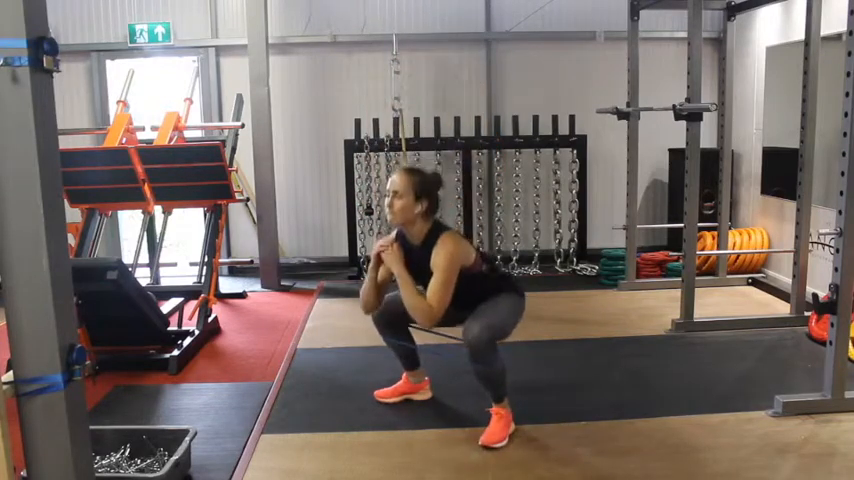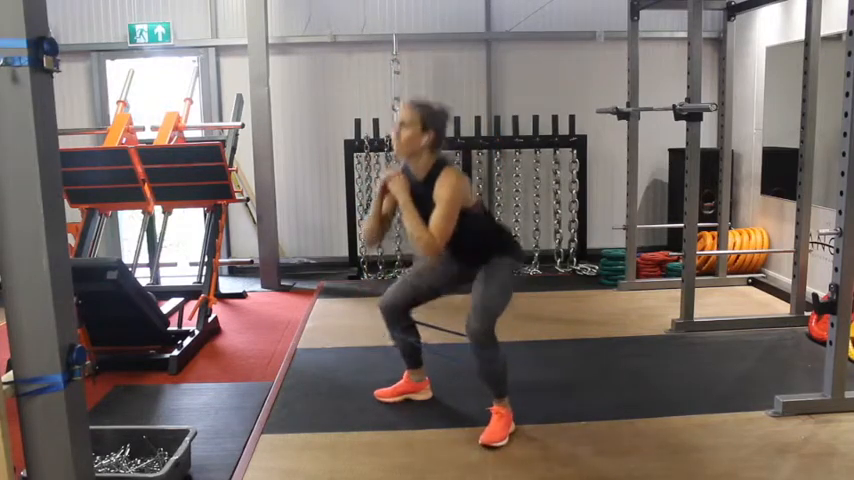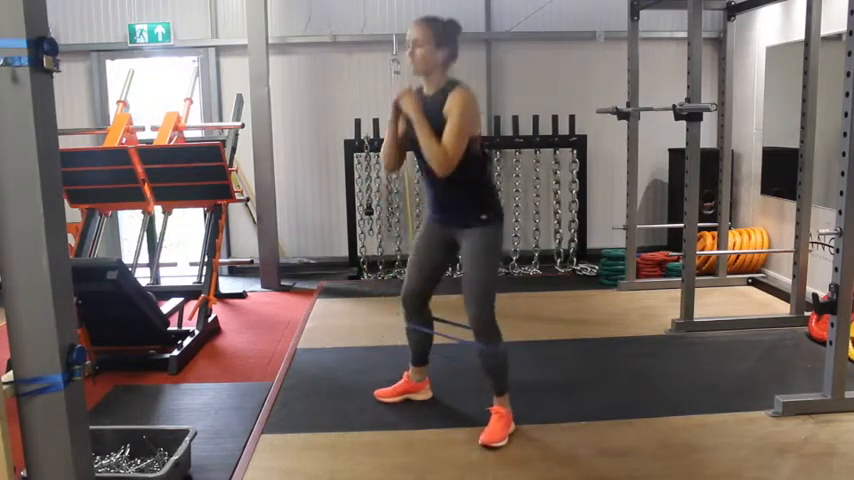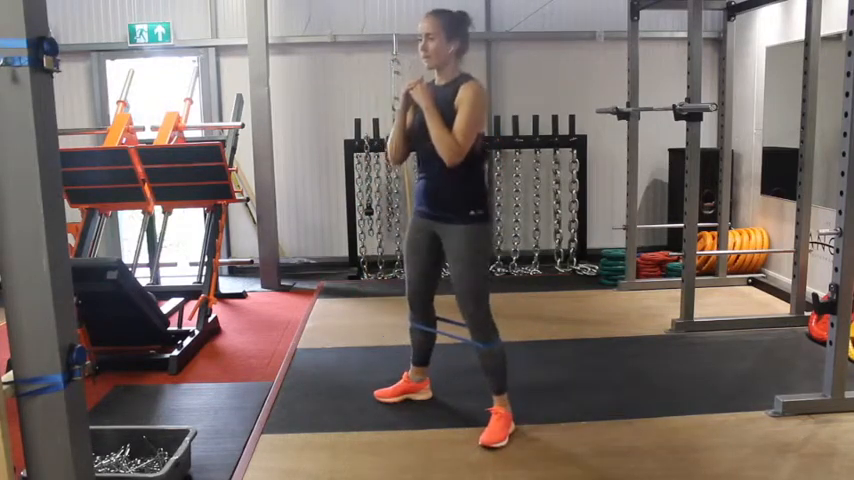
dt=0.3s
person 1, frame 1
left shoulder: (446, 246)
right shoulder: (398, 240)
left elbow: (428, 319)
right elbow: (367, 307)
left wrist: (397, 268)
right wrist: (375, 264)
left hip: (501, 298)
right hip: (458, 301)
left knee: (477, 335)
right knee: (384, 314)
left ankle: (502, 411)
right ankle: (416, 381)
person 1, frame 2
left shoulder: (448, 180)
right shoulder: (403, 177)
left elbow: (429, 250)
right elbow: (371, 239)
left wrist: (403, 198)
right wrist: (381, 197)
left hip: (498, 258)
right hip: (457, 257)
left knee: (478, 327)
right knee: (391, 304)
left ankle: (502, 411)
right ankle: (416, 380)
person 1, frame 3
left shoulder: (459, 97)
right shoulder: (414, 98)
left elbow: (443, 164)
right elbow: (391, 165)
left wrist: (416, 116)
right wrist: (395, 118)
left hip: (478, 219)
right hip: (438, 217)
left knee: (479, 314)
right knee: (411, 297)
left ankle: (502, 410)
right ankle: (417, 380)
person 1, frame 4
left shoulder: (470, 91)
right shoulder: (425, 91)
left elbow: (453, 155)
right elbow: (395, 157)
left wrist: (427, 105)
right wrist: (405, 108)
left hip: (465, 218)
right hip: (424, 214)
left knee: (474, 312)
right knee: (417, 299)
left ankle: (502, 410)
right ankle: (417, 380)
